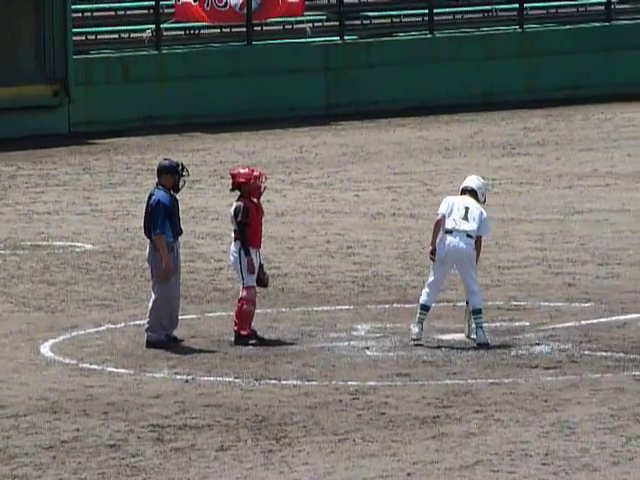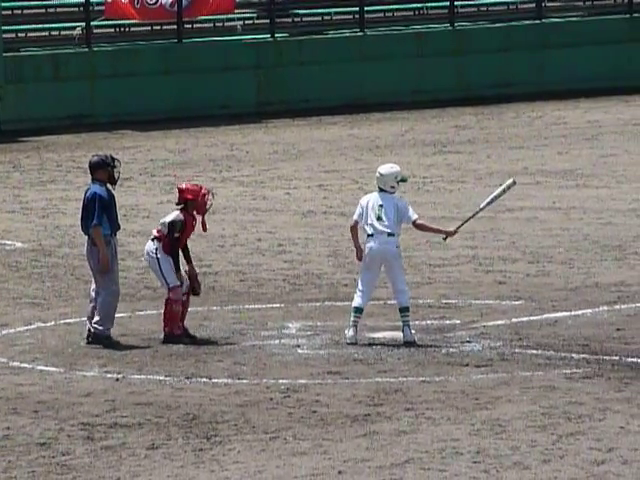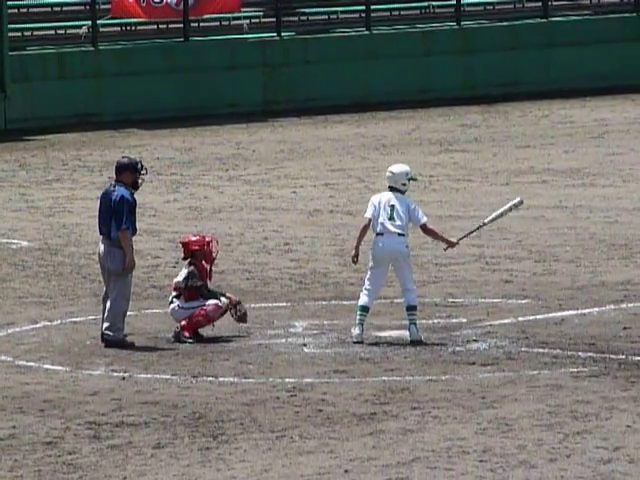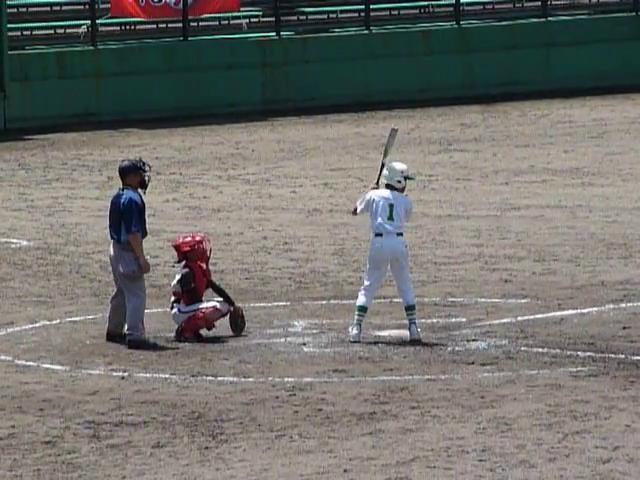
dt=1s
person 1, frame 1
left shoulder: (166, 195)
right shoulder: (161, 199)
right elbow: (158, 233)
right wrist: (165, 259)
left hip: (171, 247)
right hip: (163, 250)
left knee: (172, 293)
right knee: (162, 294)
left ankle: (166, 332)
right ankle: (154, 336)
person 1, frame 2
left shoulder: (102, 190)
right shoulder: (97, 192)
right elbow: (95, 225)
right wrist: (103, 251)
left hip: (106, 244)
right hip: (101, 245)
left knee: (100, 290)
right knee: (110, 290)
left ankle: (94, 331)
right ankle: (100, 329)
person 1, frame 3
left shoulder: (107, 192)
right shoulder: (124, 196)
right elbow: (122, 229)
right wrist: (129, 255)
left hip: (105, 245)
right hip: (117, 248)
left knee: (110, 292)
right knee: (119, 294)
left ankle: (109, 331)
right ankle: (113, 335)
person 1, frame 4
left shoulder: (118, 196)
right shoulder: (132, 198)
right elbow: (133, 232)
right wrist: (142, 257)
left hip: (117, 249)
right hip: (127, 251)
left knee: (122, 293)
right knee: (136, 294)
left ankle: (114, 330)
right ankle: (135, 336)
person 2, frame 1
left shoulder: (450, 200)
right shoulder: (481, 211)
left elbow: (439, 219)
right elbow: (478, 241)
left wrist: (432, 244)
right wrist: (474, 263)
left hip: (446, 244)
right hip: (467, 246)
left knee: (431, 287)
right knee: (473, 291)
left ankle: (418, 328)
right ankle: (479, 333)
person 2, frame 2
left shoulder: (366, 200)
right shoulder: (399, 202)
left elbow: (353, 226)
right elbow: (417, 224)
left wrist: (358, 247)
right wrist: (445, 232)
left hip: (371, 246)
right hip: (391, 246)
left knee: (363, 289)
right knee: (400, 289)
left ankle: (352, 330)
right ankle: (406, 330)
person 2, frame 3
left shoulder: (377, 198)
right shoulder: (409, 203)
left elbow: (366, 223)
right elbow: (425, 228)
left wrist: (356, 248)
right wrist: (446, 241)
left hip: (380, 245)
right hip: (400, 246)
left knee: (370, 288)
right knee: (408, 288)
left ankle: (358, 329)
right ankle: (413, 329)
person 2, frame 4
left shoulder: (373, 195)
right shoulder: (406, 201)
left elbow: (355, 211)
left hip: (379, 244)
right hip: (398, 244)
left knee: (368, 288)
right knee: (406, 288)
left ankle: (356, 329)
right ankle: (413, 329)
person 3, frame 1
left shoulder: (253, 204)
right shoulder: (241, 206)
right elbow: (241, 234)
left wrist: (258, 260)
right wrist: (249, 258)
left hip: (252, 251)
right hip: (242, 252)
left knee: (251, 291)
right knee: (248, 291)
left ankle: (247, 329)
right ankle: (240, 333)
person 3, frame 2
left shoulder: (190, 217)
right shoulder: (180, 219)
left elbow: (182, 243)
right elbow: (173, 246)
left wrist: (190, 266)
right wrist: (178, 271)
left hip: (164, 252)
right hip: (157, 251)
left knee: (185, 287)
right knee: (175, 288)
left ankle: (179, 328)
right ankle: (171, 333)
person 3, frame 3
left shoulder: (200, 266)
right shoulder: (192, 269)
left elbow: (205, 290)
right elbow: (203, 294)
left wrist: (226, 296)
right wrist: (222, 295)
left hip: (188, 305)
right hip: (179, 309)
left knee: (224, 303)
right knee: (215, 306)
left ankle: (190, 328)
right ankle: (183, 329)
person 3, frame 4
left shoulder: (200, 268)
right shoulder: (186, 272)
left elbow: (215, 287)
right elbow: (193, 297)
left wrist: (233, 305)
right wrist: (207, 319)
left hip: (192, 308)
right hip: (181, 312)
left knee: (225, 306)
right knee: (214, 308)
left ankle: (192, 328)
right ankle: (184, 330)
